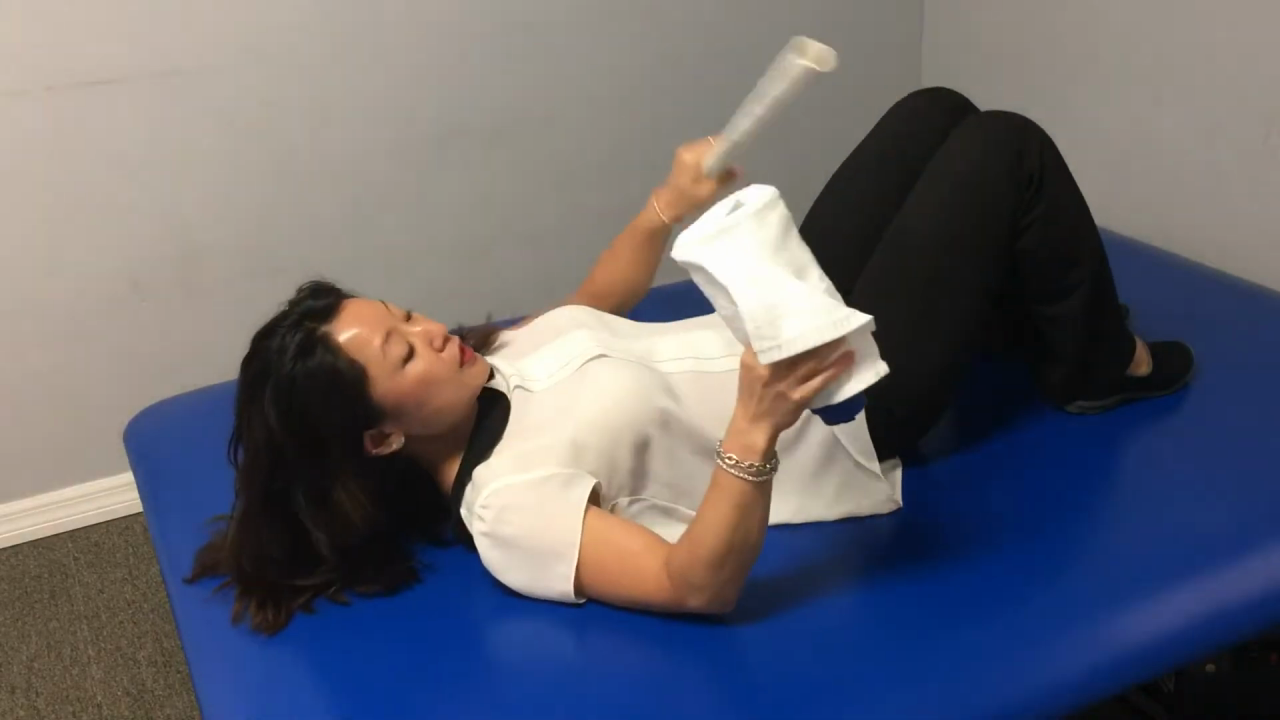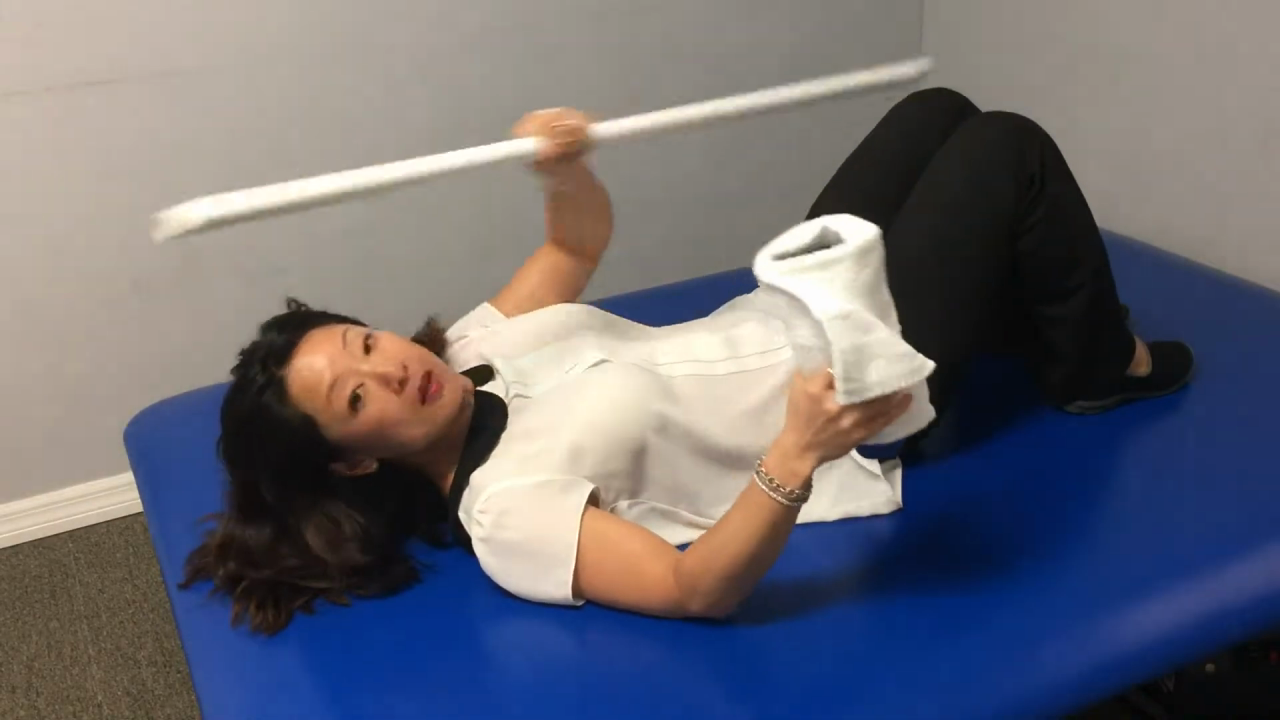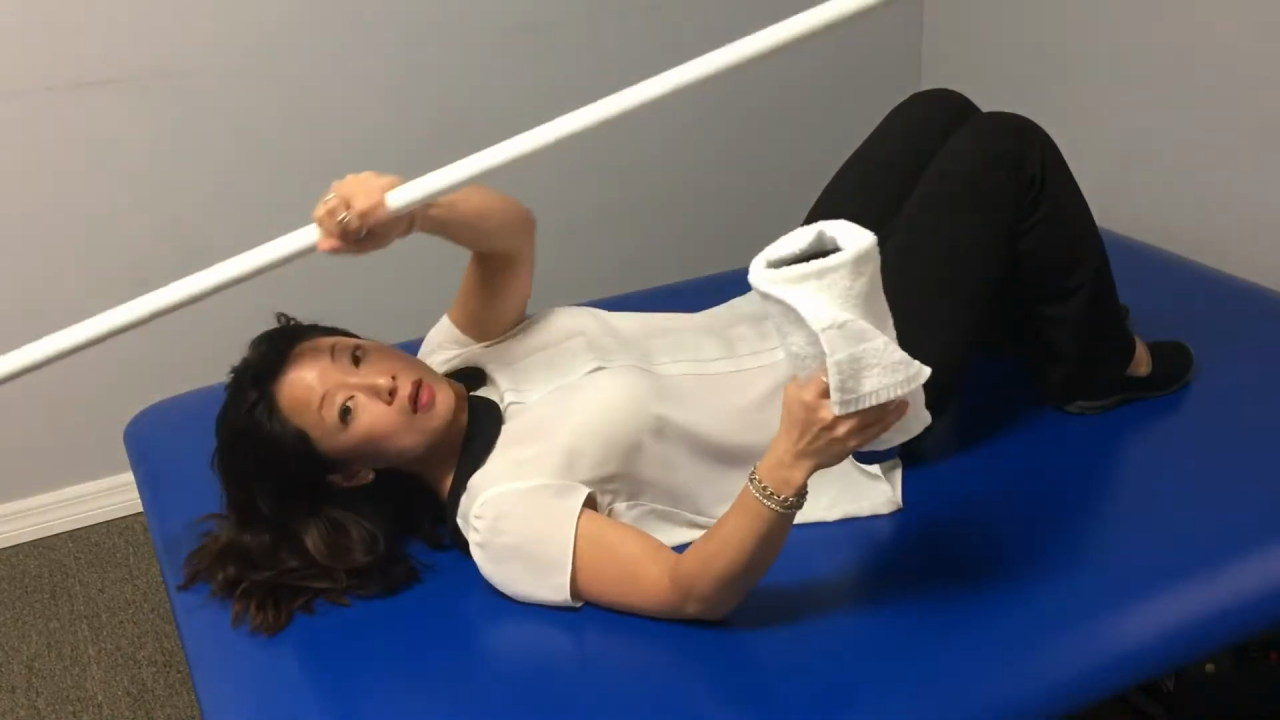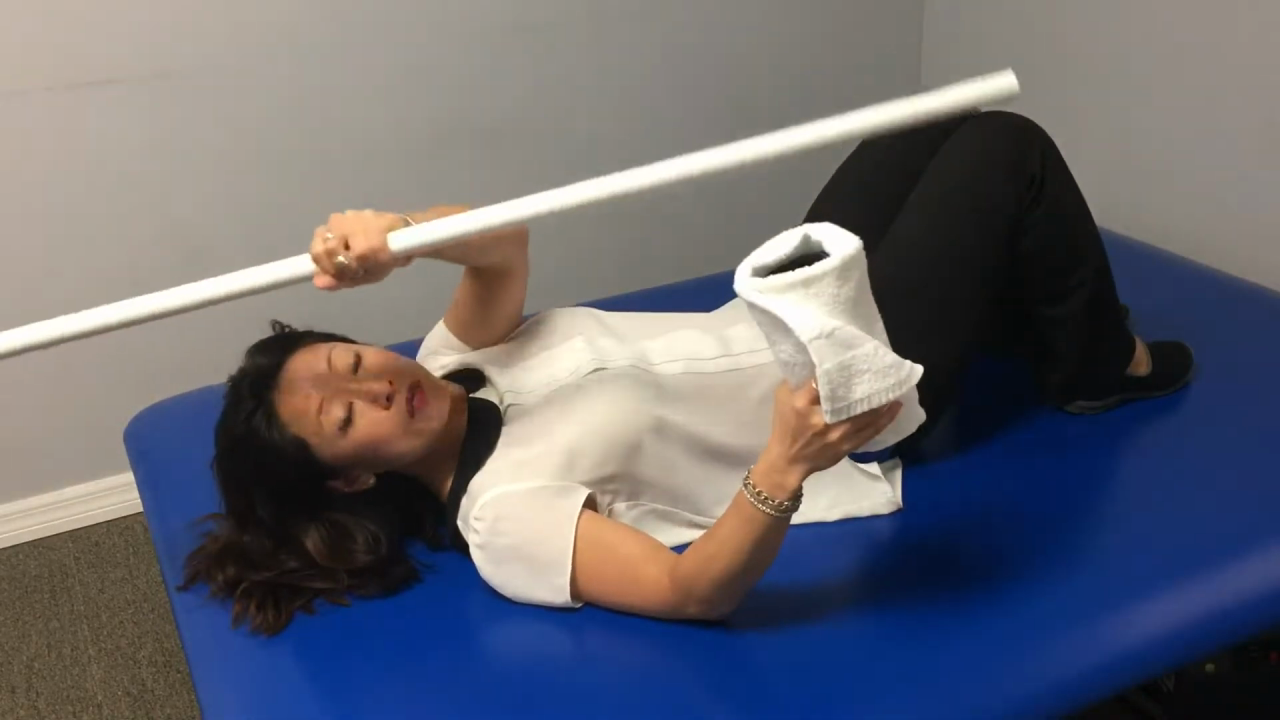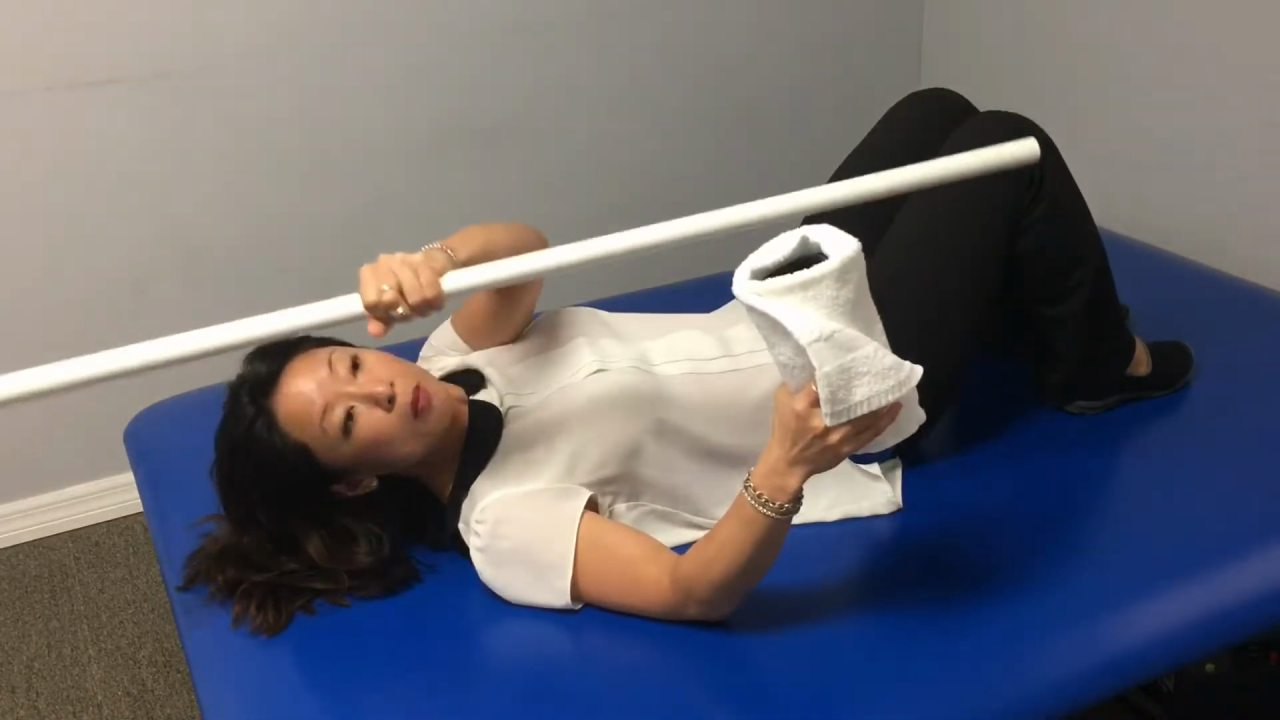
dt=0.3s
person 1, frame 1
left shoulder: (484, 358)
right shoulder: (505, 507)
left elbow: (603, 297)
right elbow: (696, 587)
left wrist: (668, 212)
right wrist: (756, 428)
right hip: (856, 398)
left knee: (938, 111)
right knee: (1008, 148)
left ankle: (1035, 324)
right ankle: (1098, 368)
person 1, frame 2
left shoulder: (471, 352)
right shoulder: (504, 513)
left elbow: (578, 248)
right elbow: (697, 589)
left wrist: (567, 167)
right wrist: (799, 455)
left hip: (786, 319)
right hip: (864, 394)
left knee: (940, 112)
right knee: (1009, 148)
left ankle: (1031, 325)
right ankle: (1098, 368)
person 1, frame 3
left shoulder: (449, 364)
right shoulder: (499, 516)
left elbow: (511, 232)
right elbow: (694, 592)
left wrist: (399, 211)
right wrist: (792, 466)
right hip: (859, 392)
left knee: (942, 114)
right knee: (1011, 151)
left ankle: (1034, 322)
right ankle: (1099, 367)
person 1, frame 4
left shoulder: (454, 367)
right shoulder: (499, 517)
left elbow: (503, 247)
right elbow: (693, 590)
left wrist: (395, 236)
right wrist: (784, 468)
left knee: (946, 117)
right knee: (1007, 149)
left ankle: (1042, 329)
right ankle: (1100, 365)
person 1, frame 5
left shoulder: (452, 367)
right shoulder: (501, 522)
left elbow: (523, 248)
right elbow: (693, 593)
left wrist: (428, 262)
right wrist: (784, 472)
left knee: (942, 114)
right knee: (1013, 154)
left ankle: (1036, 323)
right ankle: (1099, 368)
